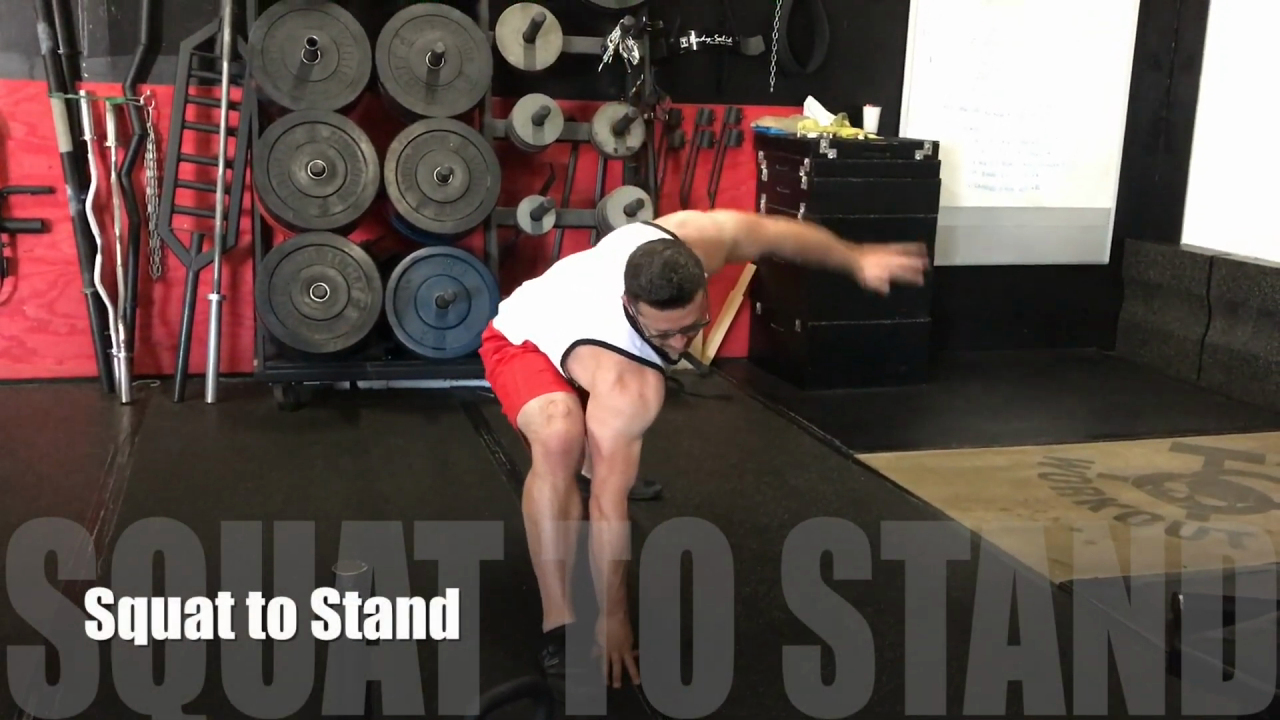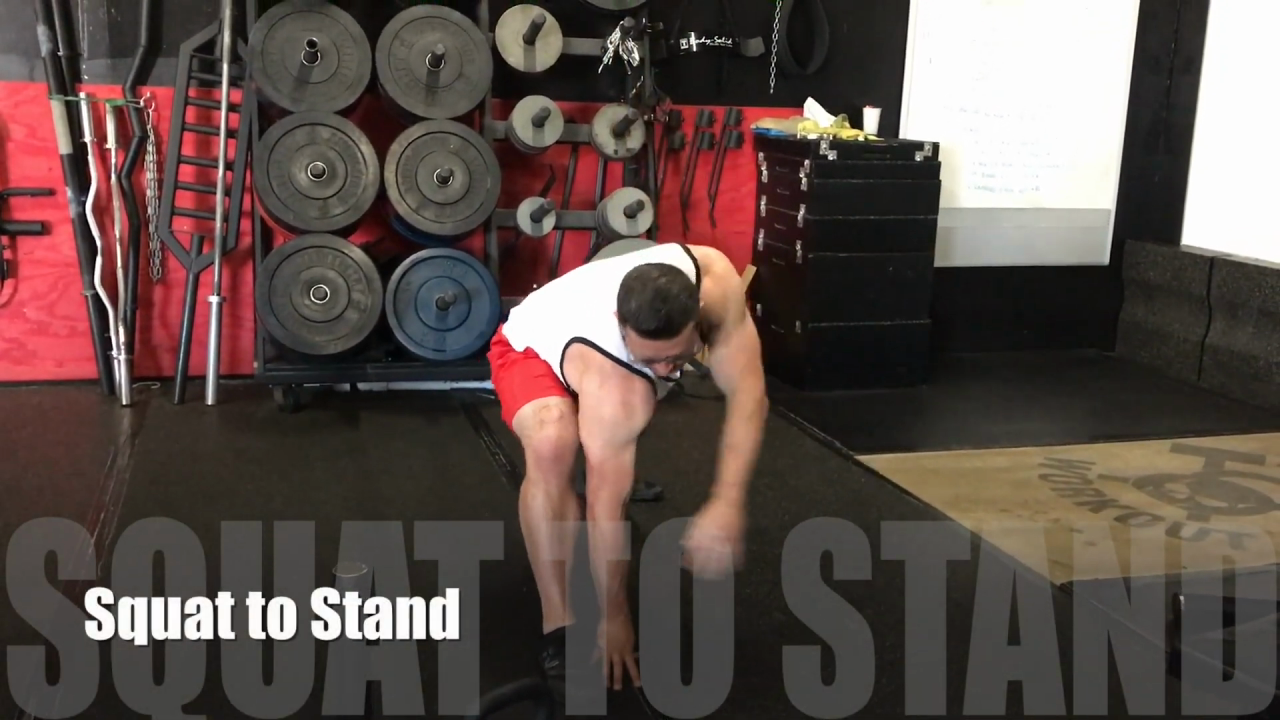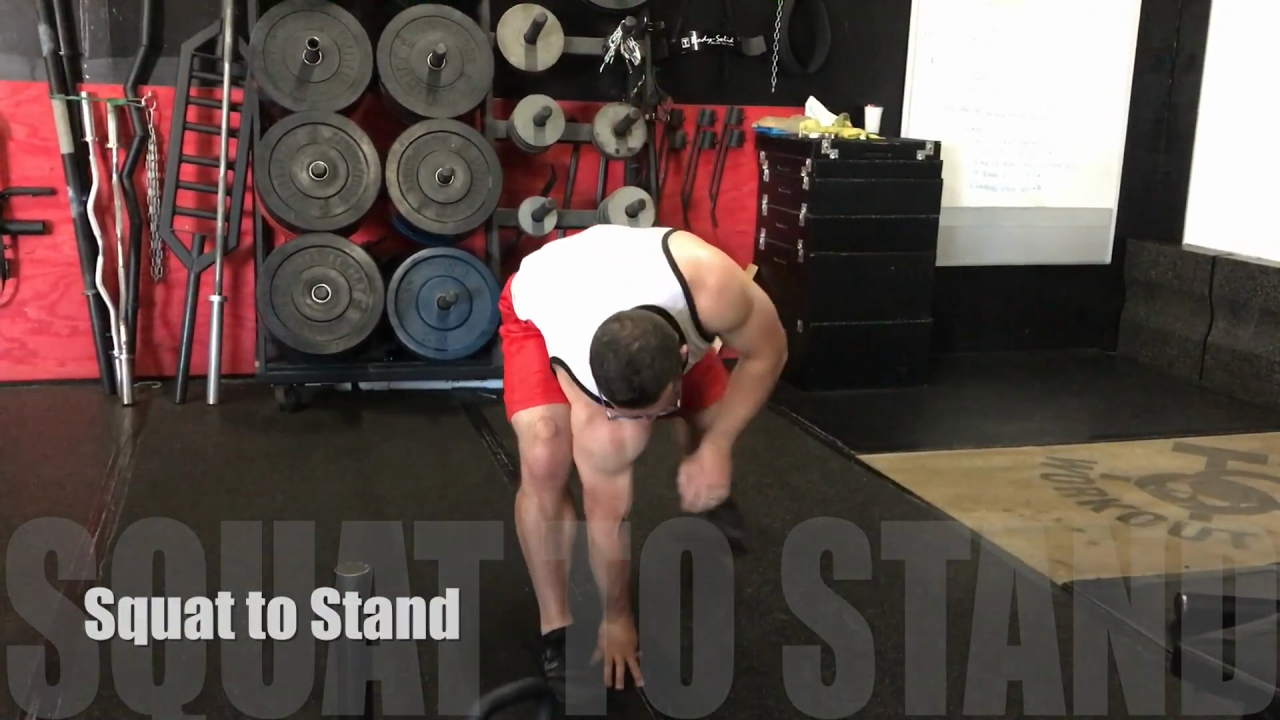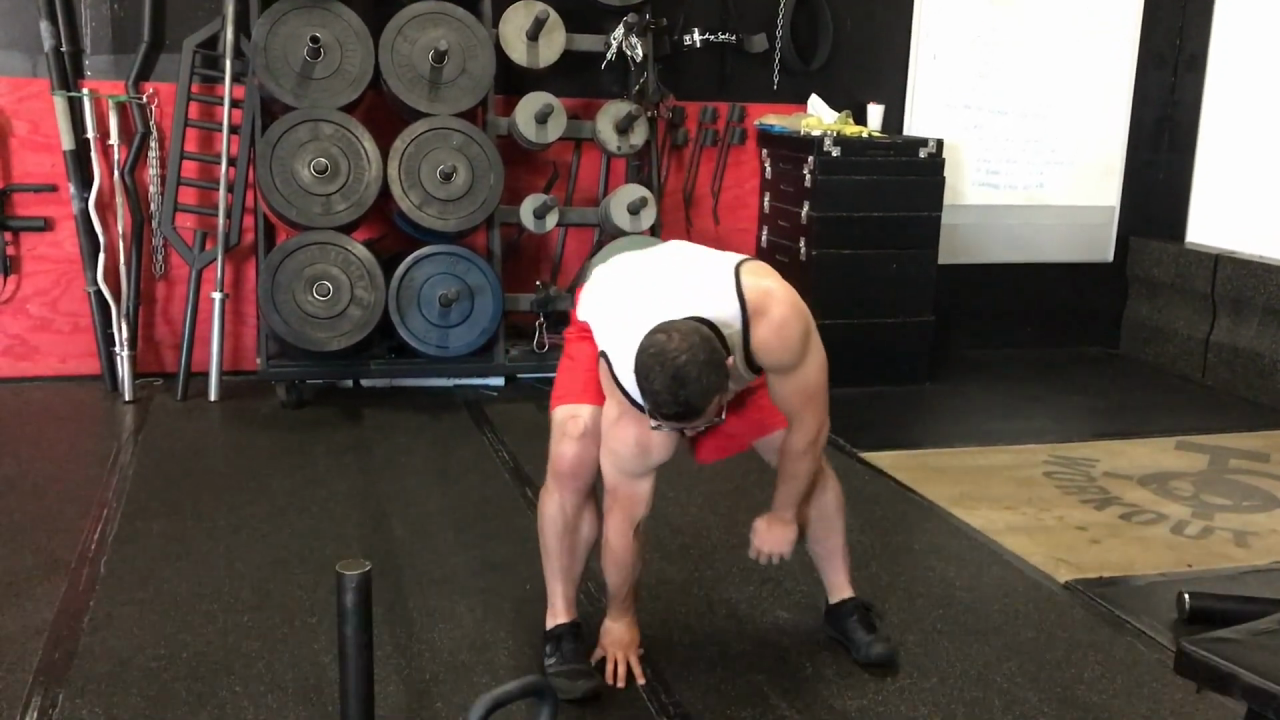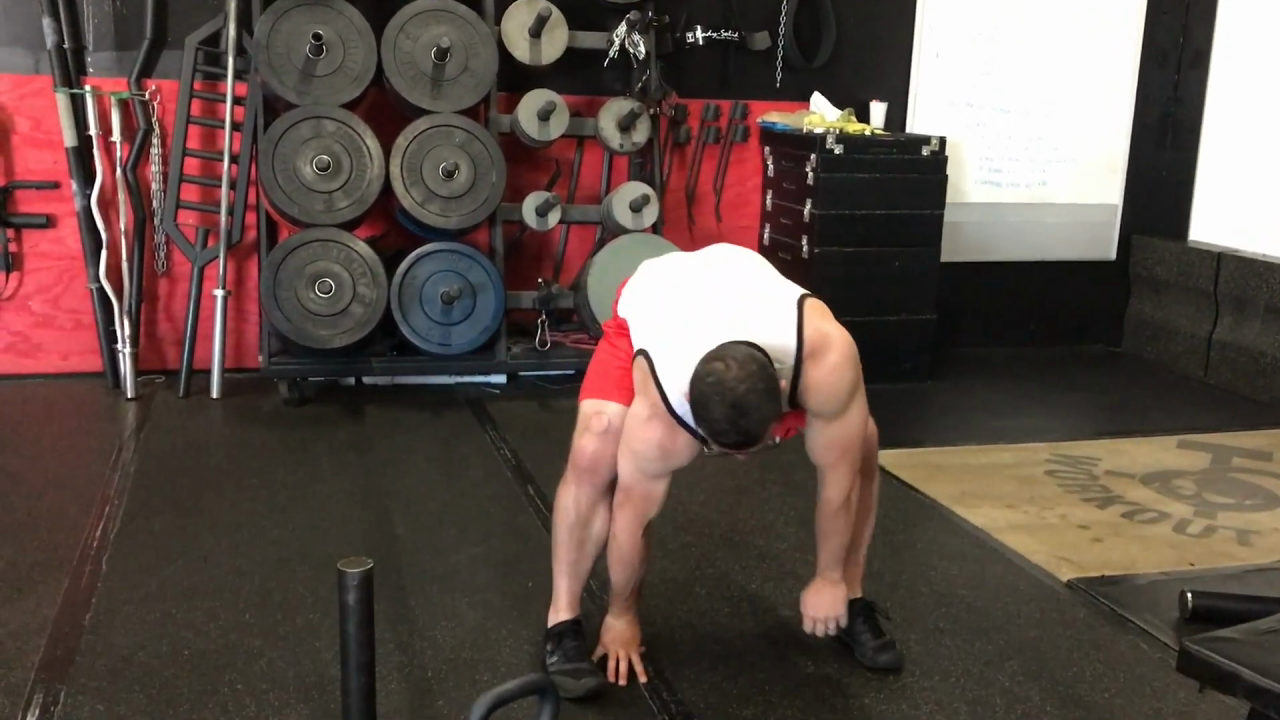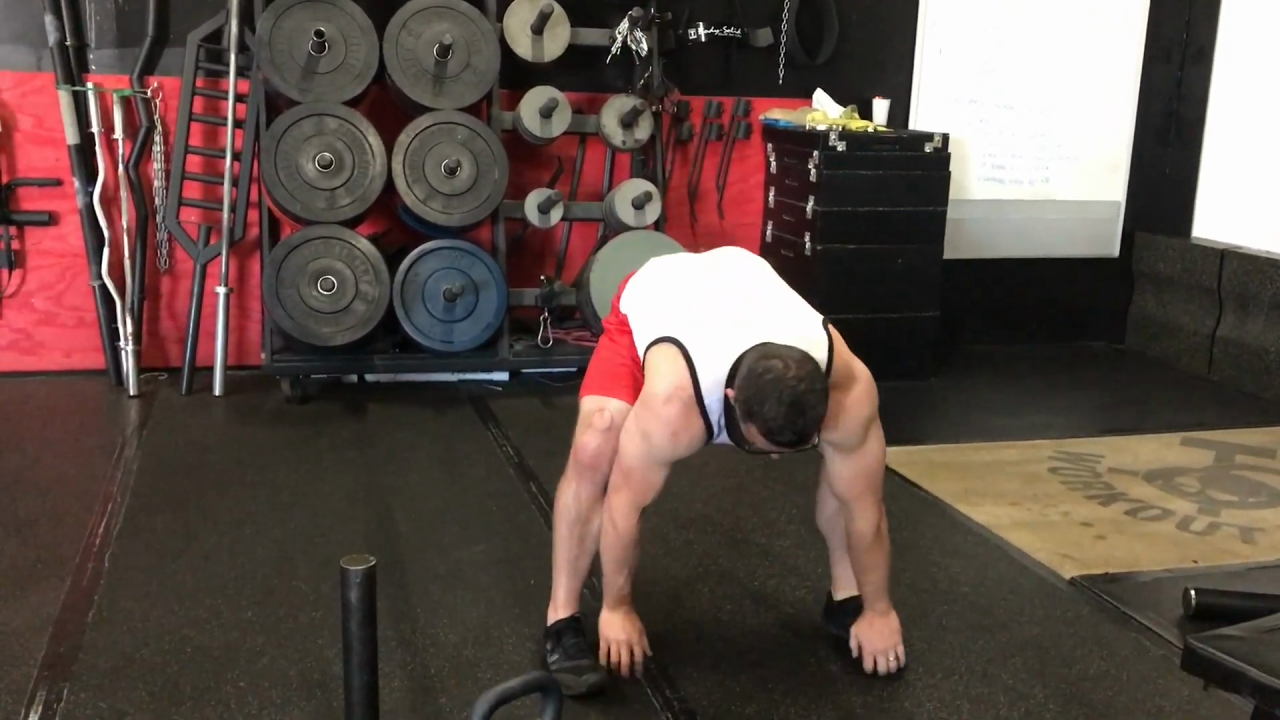
dt=0.3s
person 1, frame 1
left shoulder: (685, 242)
right shoulder: (626, 379)
left elbow: (760, 231)
right elbow: (606, 504)
left wrist: (857, 259)
right wrist: (614, 619)
left hip: (570, 308)
right hip: (521, 338)
right knee: (559, 433)
right ankle: (558, 624)
person 1, frame 2
left shoulder: (711, 280)
right shoulder: (607, 380)
left elbow: (746, 389)
right elbow: (606, 505)
left wrist: (727, 504)
right wrist: (614, 621)
left hip: (594, 325)
right hip: (533, 346)
right knee: (552, 449)
right ankle: (558, 626)
person 1, frame 3
left shoulder: (709, 284)
right shoulder: (599, 404)
left elbow: (767, 353)
right elbow: (606, 513)
left wrist: (715, 451)
right wrist: (617, 620)
right hip: (541, 302)
left knee: (714, 418)
right knee: (544, 462)
left ankle: (707, 501)
right ankle: (557, 627)
person 1, frame 4
left shoulder: (774, 318)
right shoulder: (631, 404)
left elbow: (808, 426)
right elbow: (624, 517)
left wrist: (783, 514)
right wrist: (620, 618)
left knee: (797, 450)
right knee: (572, 462)
left ankle: (842, 602)
right ankle: (561, 624)
person 1, frame 5
left shoulder: (826, 357)
right shoulder: (660, 410)
left elbow: (840, 476)
right elbow: (633, 514)
left wrist: (829, 580)
right wrist: (621, 616)
left knee: (859, 444)
right knee: (593, 456)
left ankle: (851, 602)
right ankle: (563, 622)
person 1, frame 6
left shoulder: (848, 388)
right shoulder: (675, 399)
left elbow: (864, 506)
right elbow: (624, 501)
left wrist: (878, 610)
right wrist: (617, 607)
left knee: (852, 454)
right knee: (594, 451)
left ankle: (844, 599)
right ankle: (562, 619)
